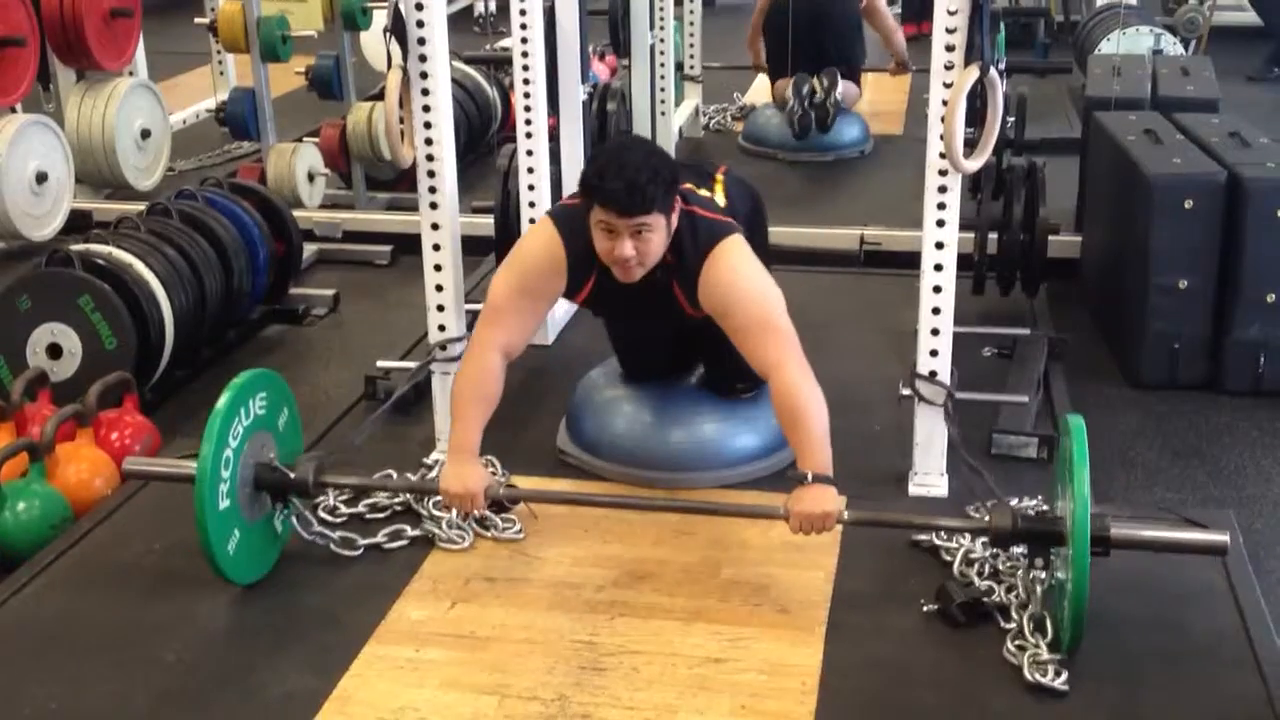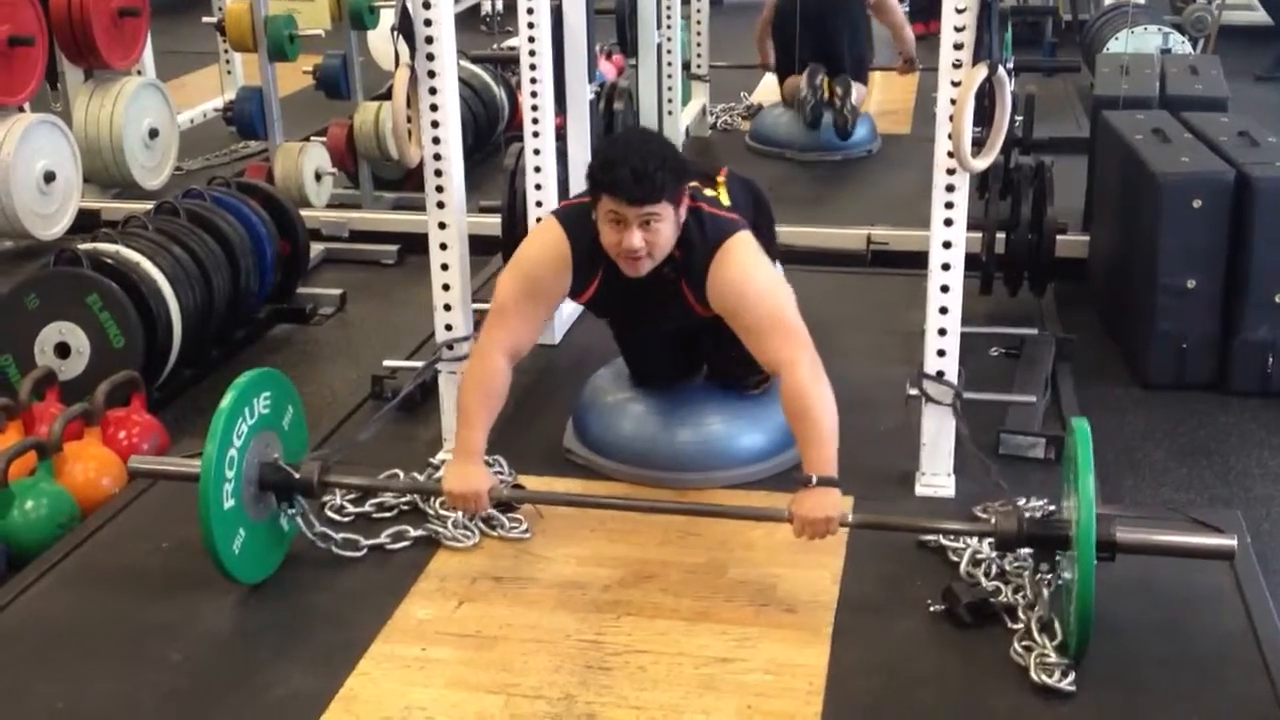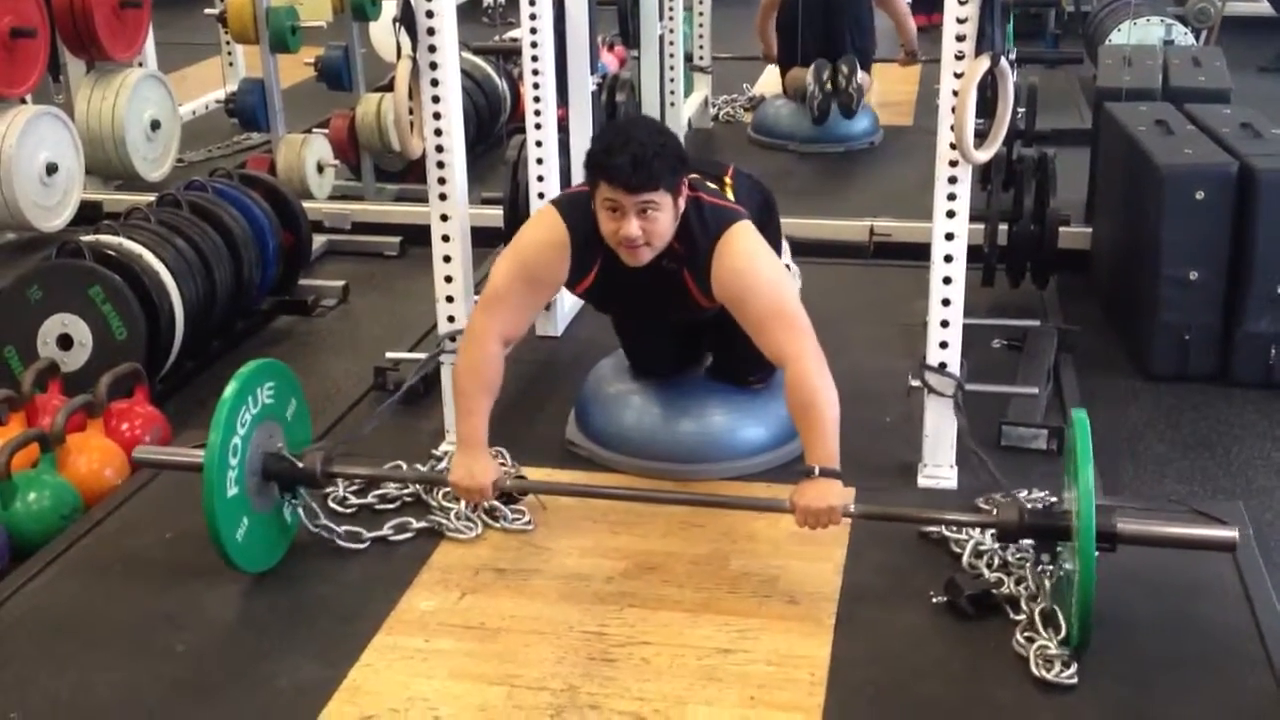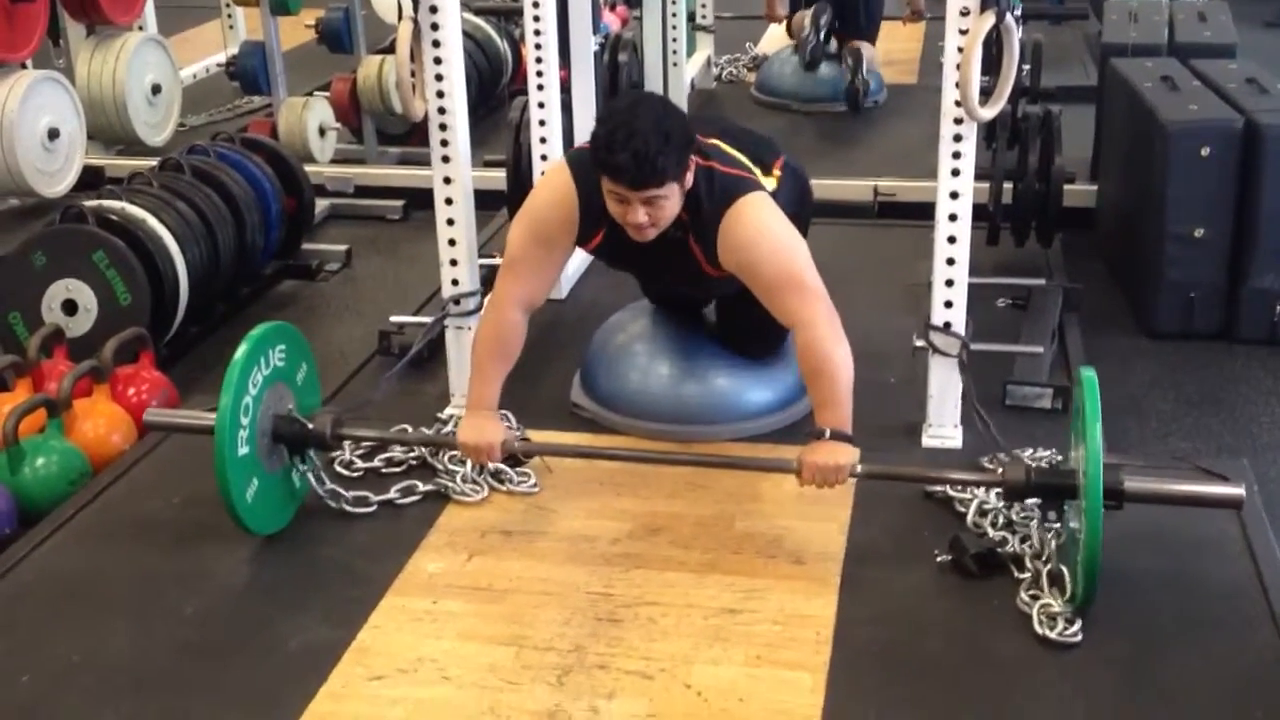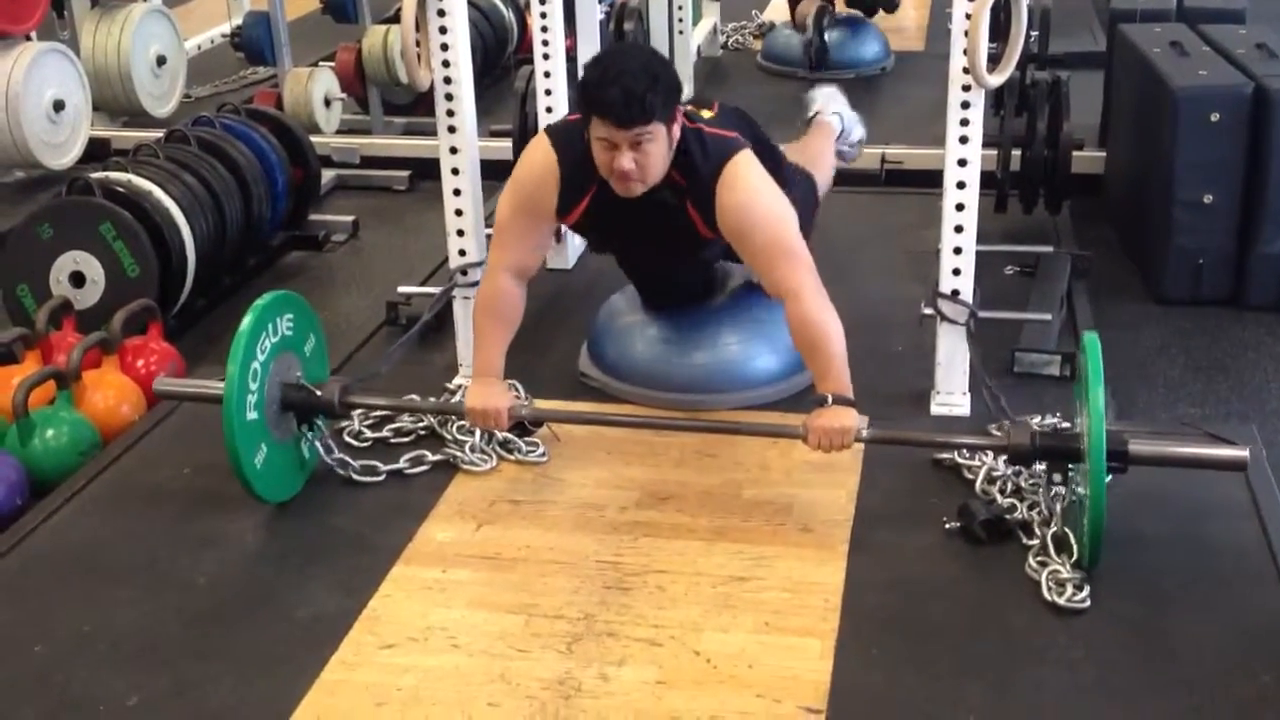
dt=0.7s
person 1, frame 1
left shoulder: (720, 255)
right shoulder: (554, 242)
left elbow: (784, 366)
right elbow: (490, 347)
left wrist: (816, 480)
right wrist: (463, 457)
left knee: (736, 383)
right knee: (648, 373)
right ankle: (686, 343)
person 1, frame 2
left shoulder: (730, 255)
right shoulder: (560, 242)
left elbow: (798, 363)
right elbow: (497, 349)
left wrist: (820, 485)
right wrist: (467, 460)
left knee: (743, 377)
right knee: (657, 377)
right ankle: (692, 342)
person 1, frame 3
left shoulder: (732, 244)
right shoulder: (557, 232)
left elbow: (800, 355)
right elbow: (489, 334)
left wrist: (823, 474)
right wrist: (472, 449)
left knee: (746, 373)
right knee: (658, 370)
left ankle: (780, 282)
person 1, frame 4
left shoulder: (743, 215)
right shoulder: (567, 189)
left elbow: (814, 319)
right elbow: (512, 302)
left wrist: (834, 435)
right wrist: (480, 410)
left knee: (753, 343)
person 1, frame 5
left shoulder: (733, 174)
right shoulder: (550, 162)
left elbow: (800, 291)
right elbow: (507, 272)
left wrist: (836, 400)
right wrist: (487, 379)
left knee: (794, 221)
right knee: (671, 303)
left ankle: (830, 122)
